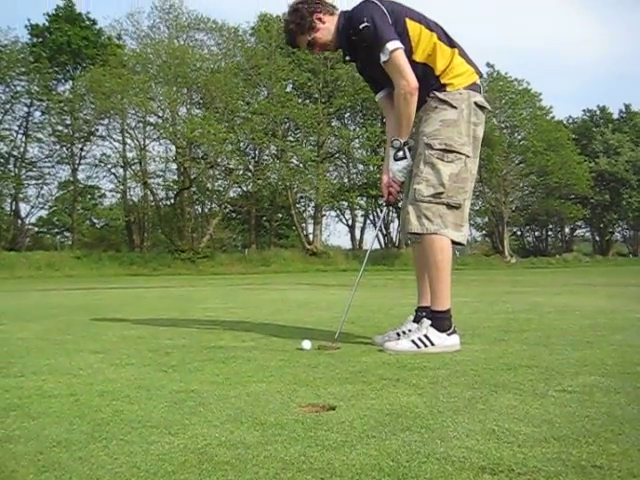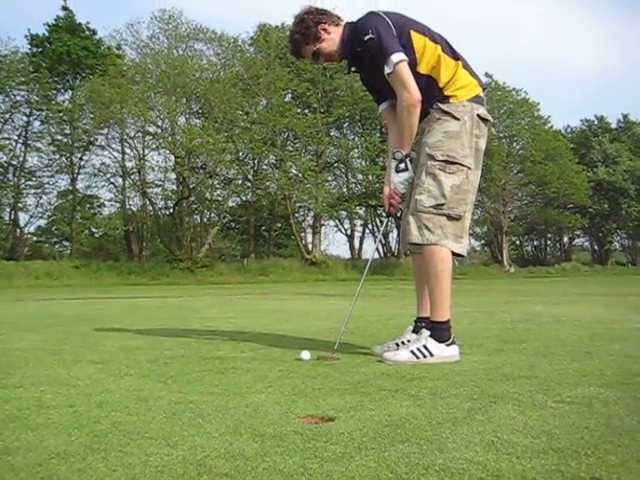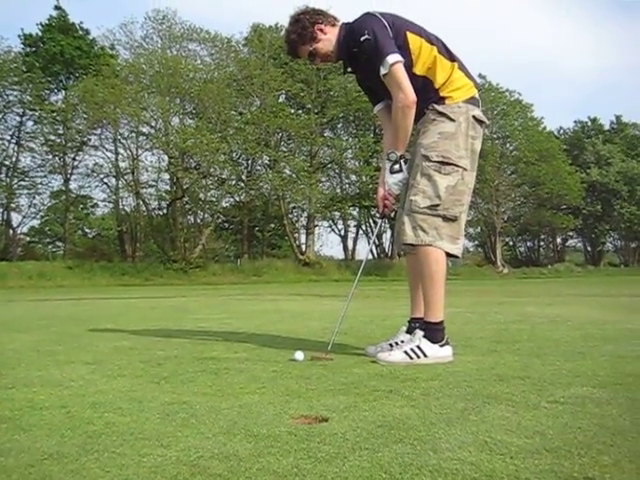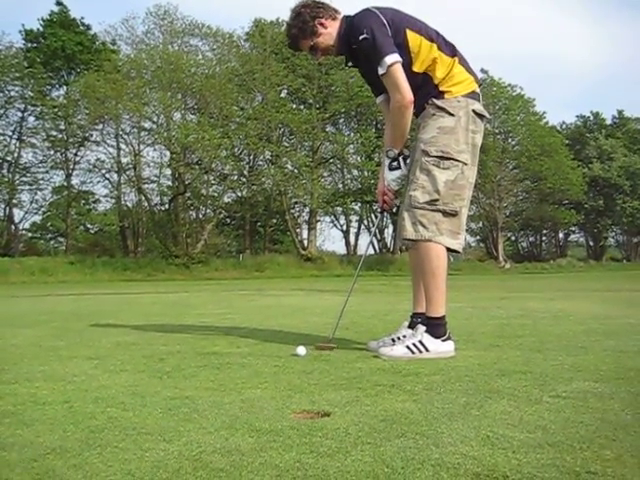
dt=0.7s
person 1, frame 1
right shoulder: (356, 45)
left elbow: (408, 86)
right elbow: (391, 108)
left wrist: (399, 149)
right wrist: (389, 167)
left hip: (454, 95)
right hip: (434, 105)
left knee: (431, 209)
right knee: (416, 214)
left ankle: (441, 326)
right ankle: (424, 317)
person 1, frame 2
left shoulder: (370, 28)
right shoulder: (362, 56)
left elbow: (411, 97)
right elbow: (393, 120)
left wrist: (401, 160)
right wrist: (391, 178)
left hip: (457, 107)
right hip: (438, 116)
left knee: (430, 218)
right knee: (417, 223)
left ankle: (440, 336)
right ankle: (423, 328)
person 1, frame 3
left shoulder: (367, 29)
right shoulder: (358, 59)
left elbow: (406, 99)
right elbow: (389, 121)
left wrist: (395, 161)
right wrist: (385, 180)
left hip: (453, 107)
right hip: (435, 117)
left knee: (426, 220)
right knee: (412, 223)
left ankle: (434, 337)
right ankle: (417, 328)
person 1, frame 4
right shoulder: (360, 48)
left elbow: (403, 99)
right elbow: (392, 110)
left wrist: (393, 158)
right wrist: (386, 172)
left hip: (453, 101)
right hip: (440, 109)
left knee: (426, 214)
right knee: (416, 217)
left ankle: (436, 332)
right ankle: (419, 324)
